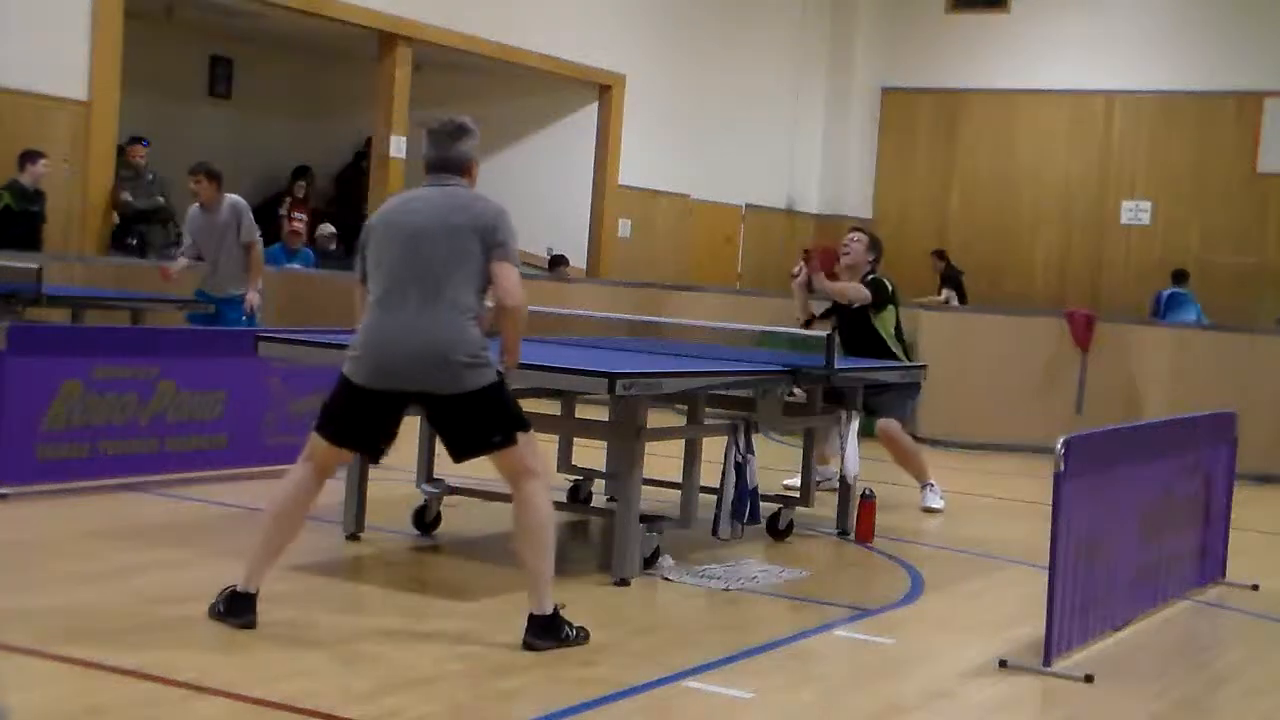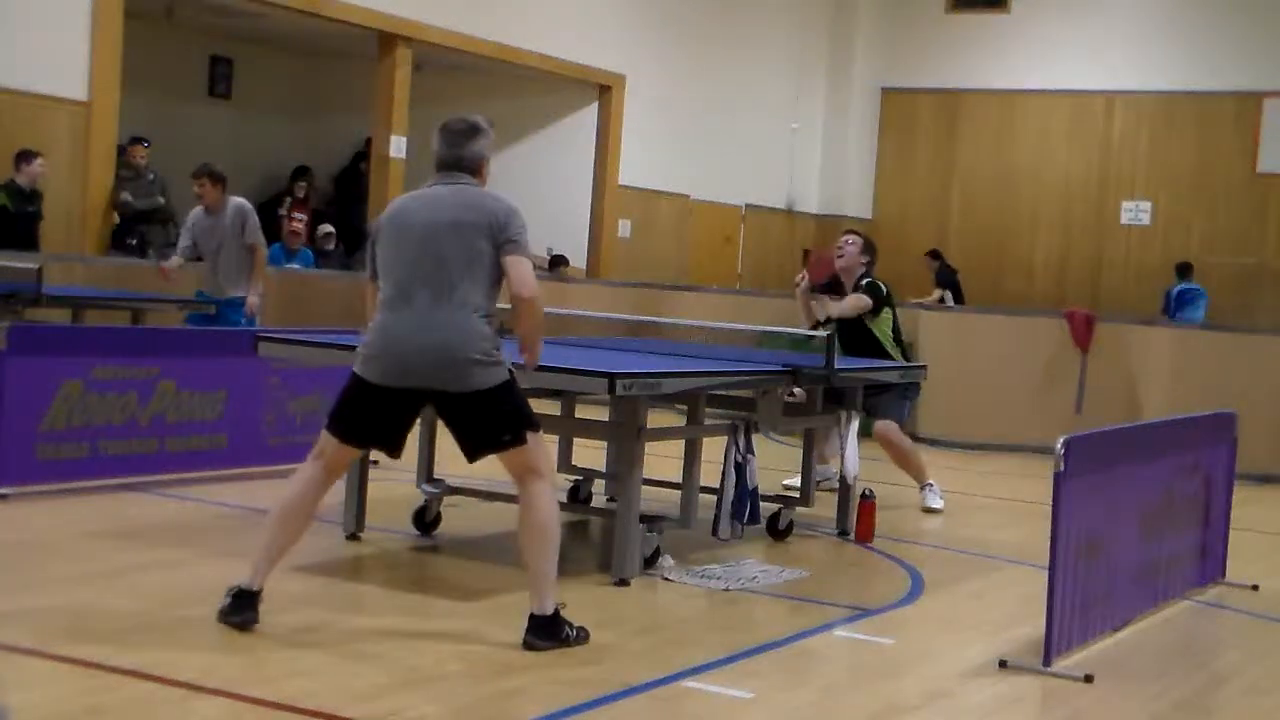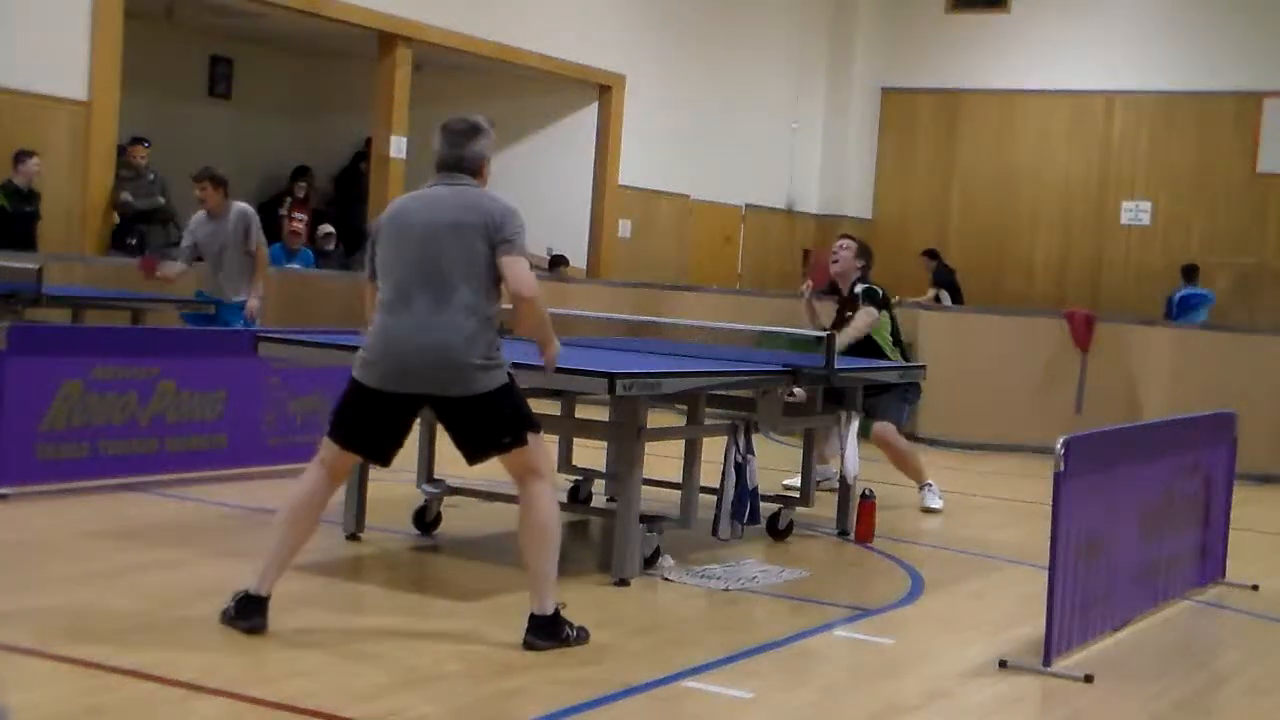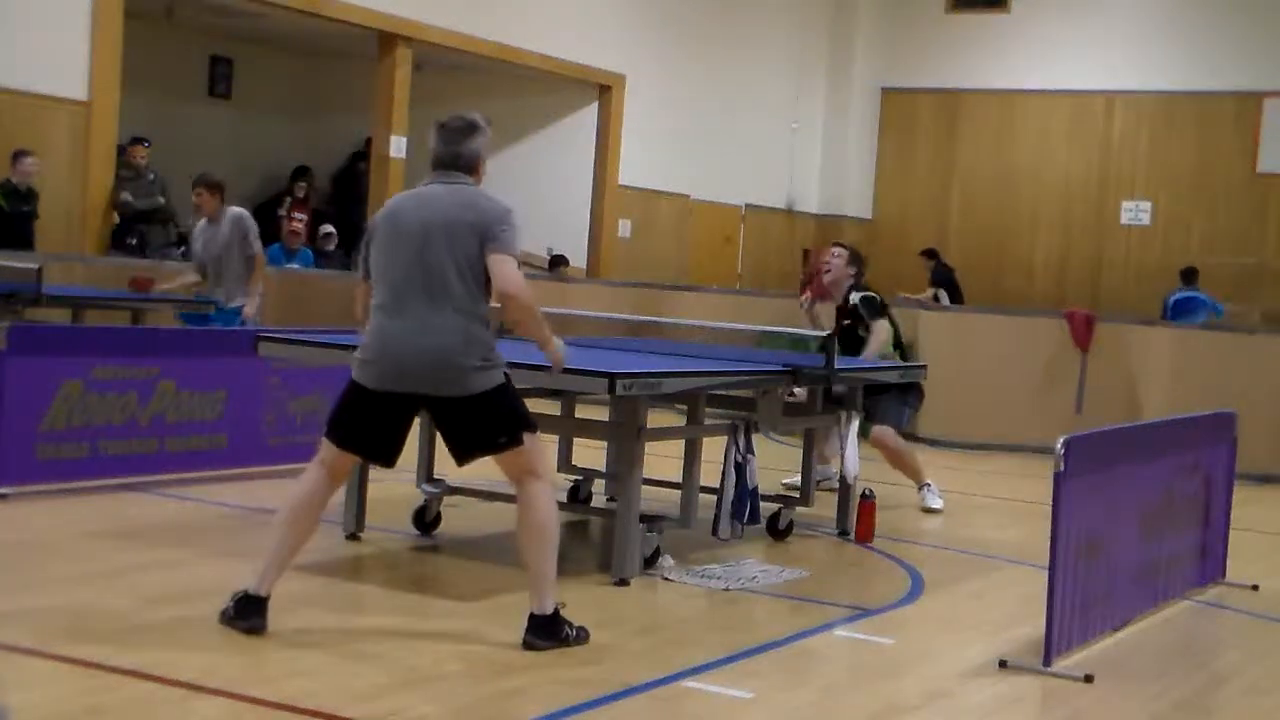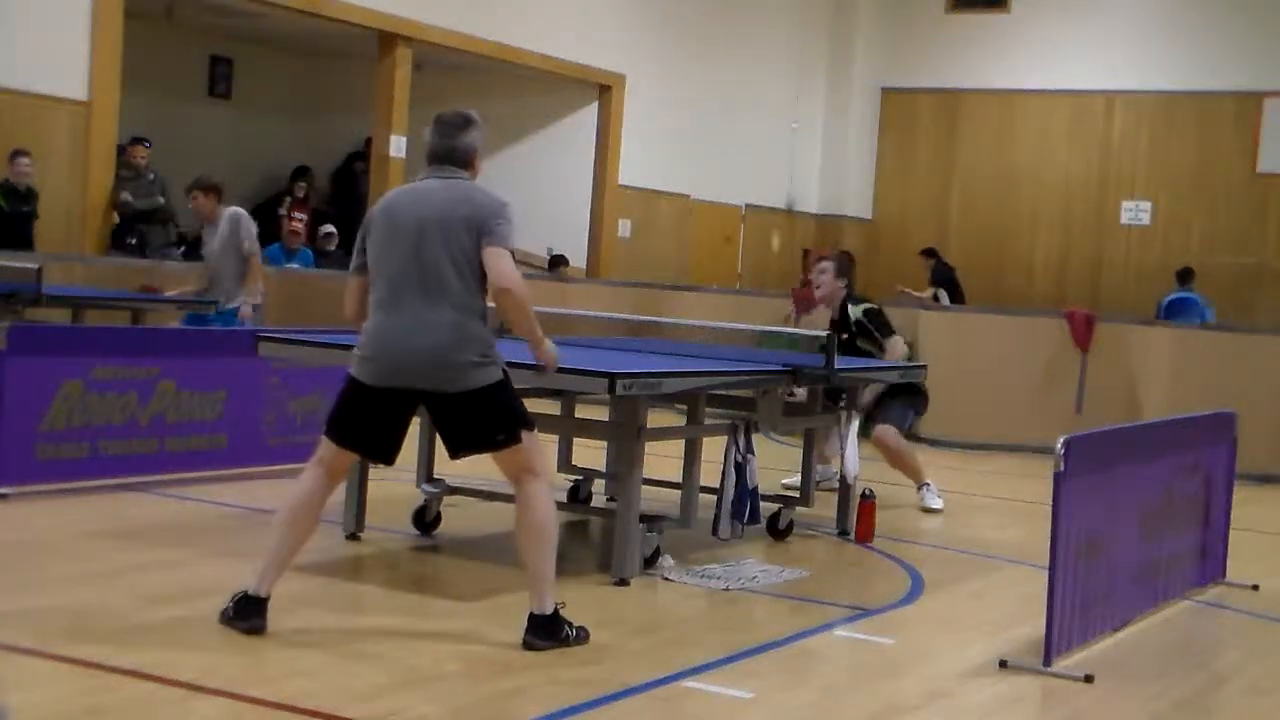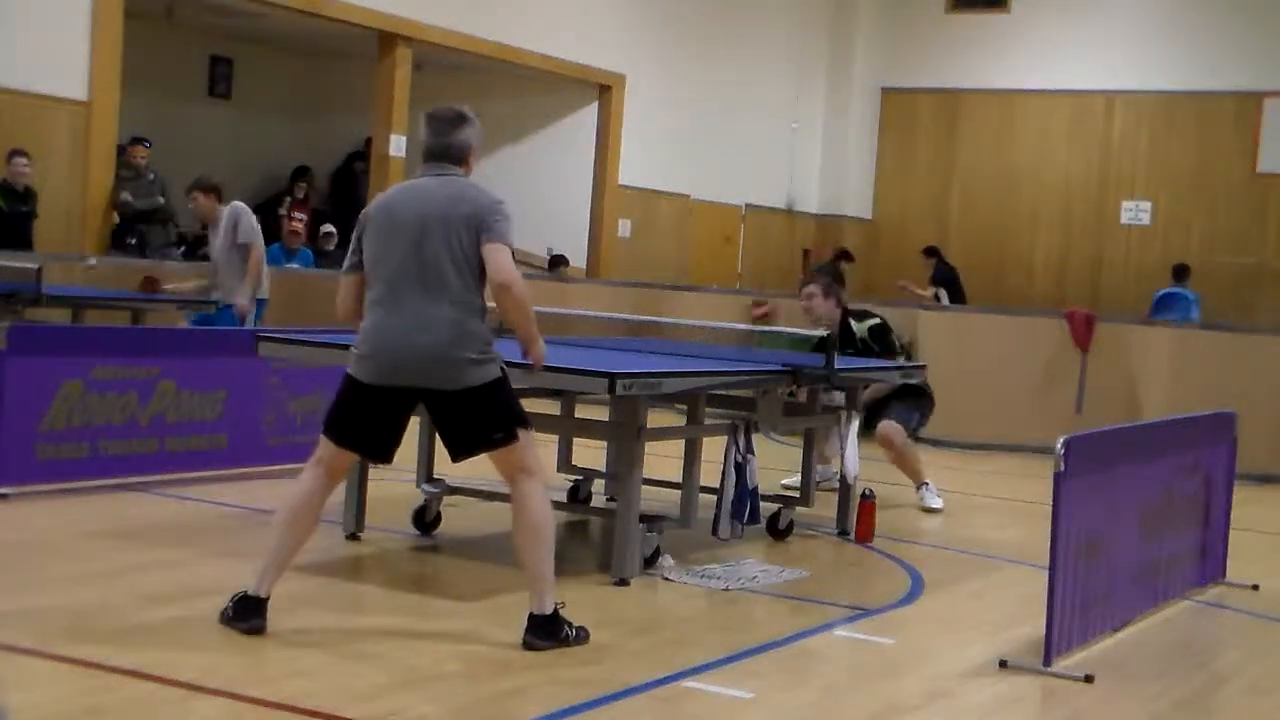
dt=0.1s
person 1, frame 1
left shoulder: (384, 214)
right shoulder: (488, 213)
right elbow: (512, 298)
right wrist: (511, 348)
left hip: (375, 360)
right hip: (458, 364)
left knee: (312, 466)
right knee: (530, 474)
left ankle: (243, 594)
right ankle: (544, 617)
person 1, frame 2
left shoulder: (394, 212)
right shoulder: (498, 211)
right elbow: (525, 291)
right wrist: (531, 345)
left hip: (386, 357)
right hip: (468, 361)
left knee: (321, 464)
right knee: (536, 474)
left ankle: (248, 593)
right ankle: (545, 617)
person 1, frame 3
left shoulder: (393, 213)
right shoulder: (497, 212)
right elbow: (523, 290)
right wrist: (546, 342)
left hip: (385, 361)
right hip: (467, 365)
left knee: (325, 470)
right knee: (537, 475)
left ankle: (255, 597)
right ankle: (545, 618)
person 1, frame 4
left shoulder: (388, 211)
right shoulder: (490, 211)
left elbow: (363, 309)
right elbow: (511, 288)
right wrist: (547, 341)
left hip: (382, 362)
right hip: (464, 365)
left knee: (324, 471)
right knee: (534, 475)
left ankle: (254, 598)
right ankle: (544, 618)
person 1, frame 5
left shoulder: (384, 207)
right shoulder: (486, 206)
left elbow: (353, 308)
right elbow: (504, 283)
right wrist: (539, 341)
left hip: (380, 360)
right hip: (463, 363)
left knee: (323, 469)
right knee: (532, 474)
left ankle: (254, 599)
right ankle: (544, 618)
person 1, frame 6
left shoulder: (379, 206)
right shoulder: (482, 203)
left elbow: (346, 307)
right elbow: (504, 279)
right wrist: (532, 340)
left hip: (378, 358)
right hip: (461, 360)
left knee: (322, 469)
right knee: (527, 474)
left ankle: (254, 600)
right ankle: (544, 618)
person 2, frame 1
left shoulder: (877, 285)
right shoulder: (841, 296)
left elbow: (857, 294)
right elbow: (810, 329)
left wrist: (825, 286)
right wrist: (799, 288)
left hip: (894, 380)
left knee: (887, 428)
left ankle: (929, 486)
right ankle: (824, 472)
person 2, frame 2
left shoulder: (872, 288)
right shoulder: (840, 298)
left elbow: (860, 303)
left wrist: (832, 309)
right wrist: (803, 294)
left hip: (893, 382)
left knee: (885, 430)
left ankle: (928, 486)
right ankle: (824, 472)
person 2, frame 3
left shoulder: (866, 291)
right shoulder: (843, 301)
left elbow: (868, 318)
left wrist: (839, 342)
right wrist: (809, 304)
left hip: (894, 385)
left knee: (882, 432)
left ankle: (927, 486)
right ankle: (825, 471)
person 2, frame 4
left shoulder: (863, 299)
right shoulder: (842, 309)
left elbow: (883, 333)
right wrist: (810, 313)
left hip: (897, 387)
right hip: (864, 386)
left knee: (881, 435)
left ankle: (926, 486)
right ankle: (824, 471)
person 2, frame 5
left shoulder: (862, 312)
right shoulder: (837, 322)
left elbow: (898, 350)
left wrist: (869, 394)
left hip: (903, 392)
right hip: (864, 391)
left knee: (883, 435)
left ankle: (925, 486)
right ankle: (826, 471)
person 2, frame 6
left shoulder: (867, 326)
right shoulder: (829, 339)
left wrist: (859, 398)
left hip: (908, 394)
left knee: (887, 432)
left ankle: (925, 487)
right ankle: (825, 471)
